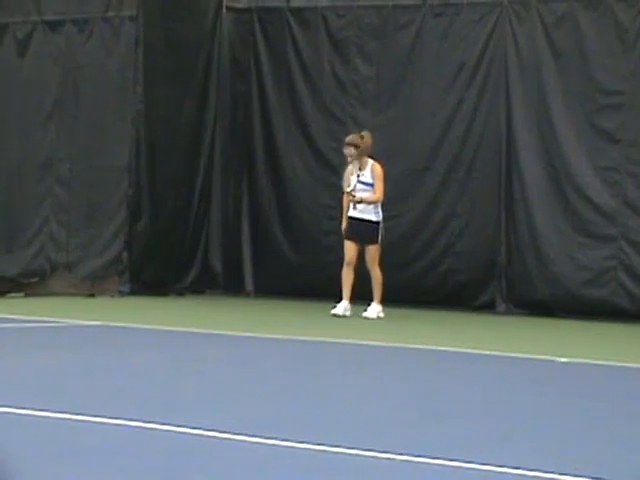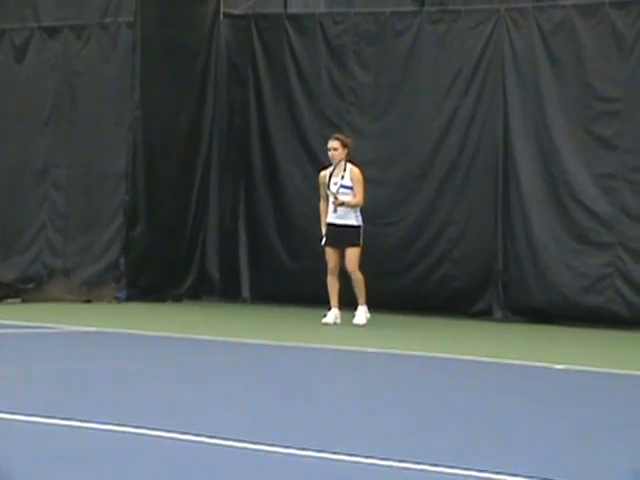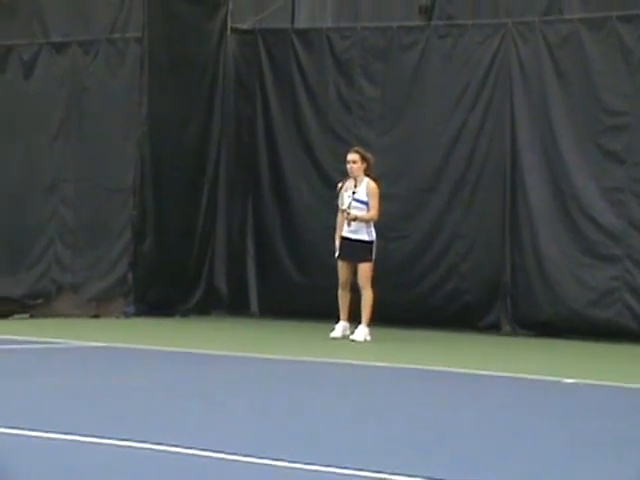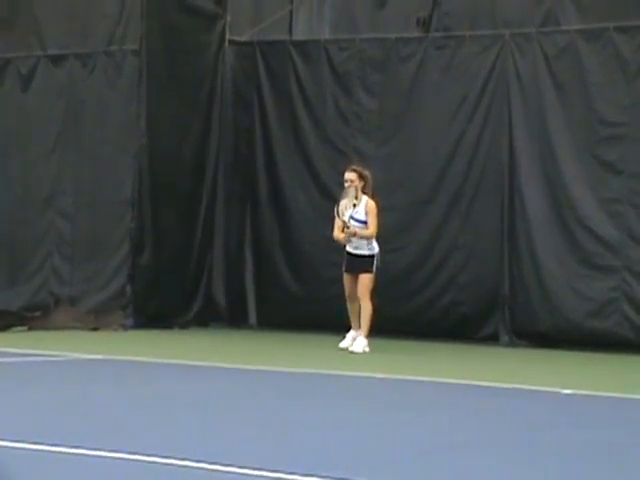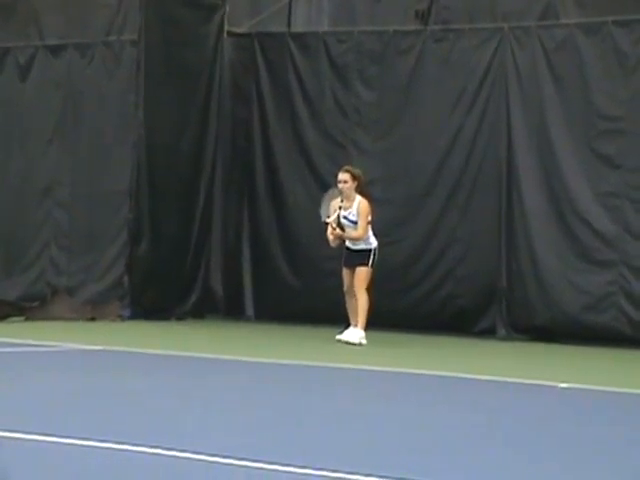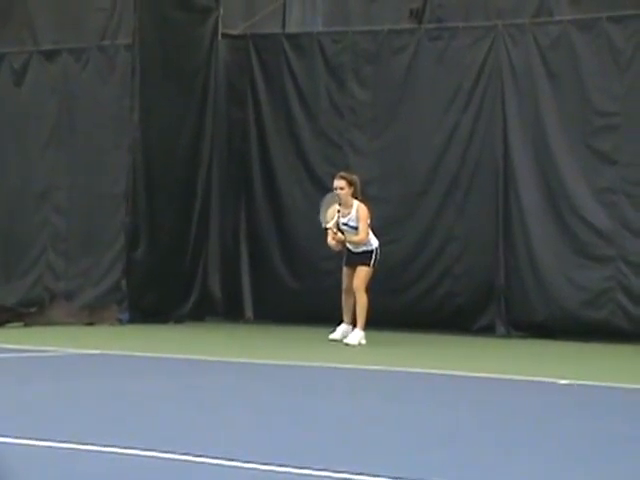
dt=0.5s
person 1, frame 1
left shoulder: (375, 168)
right shoulder: (349, 170)
left elbow: (379, 196)
left wrist: (361, 198)
right wrist: (344, 219)
left hip: (371, 221)
right hip: (353, 221)
left knee: (372, 265)
right knee: (348, 262)
left ankle: (376, 305)
right ankle: (345, 303)
person 1, frame 2
left shoulder: (354, 172)
right shoulder: (324, 175)
left elbow: (359, 200)
left wrist: (343, 201)
right wrist: (323, 225)
left hip: (351, 226)
right hip: (332, 226)
left knee: (352, 269)
right knee: (332, 270)
left ankle: (362, 308)
right ankle: (334, 311)
person 1, frame 3
left shoulder: (370, 186)
right shoulder: (342, 186)
left elbow: (374, 215)
left wrist: (356, 216)
right wrist: (337, 238)
left hip: (365, 241)
right hip: (347, 240)
left knee: (364, 285)
right knee: (343, 283)
left ankle: (364, 328)
right ankle: (343, 323)
person 1, frame 4
left shoulder: (369, 204)
left elbow: (372, 233)
right elbow: (336, 231)
left wrist: (355, 232)
right wrist: (342, 237)
left hip: (368, 255)
right hip: (350, 253)
left knee: (363, 296)
right knee: (350, 296)
left ankle: (363, 340)
right ankle: (355, 331)
person 1, frame 5
left shoulder: (362, 204)
right shoulder: (336, 204)
left elbow: (360, 234)
right elbow: (331, 229)
left wrist: (342, 234)
right wrist: (332, 238)
left hip: (366, 249)
right hip: (350, 249)
left knee: (359, 287)
right knee: (348, 290)
left ankle: (360, 332)
right ankle: (353, 327)
person 1, frame 6
left shoulder: (360, 209)
right shoulder: (334, 210)
left elbow: (363, 238)
right elbow: (330, 237)
left wrist: (344, 238)
right wrist: (334, 243)
left hip: (368, 251)
right hip: (351, 250)
left knee: (358, 287)
right knee: (346, 288)
left ankle: (359, 332)
right ankle: (346, 325)
